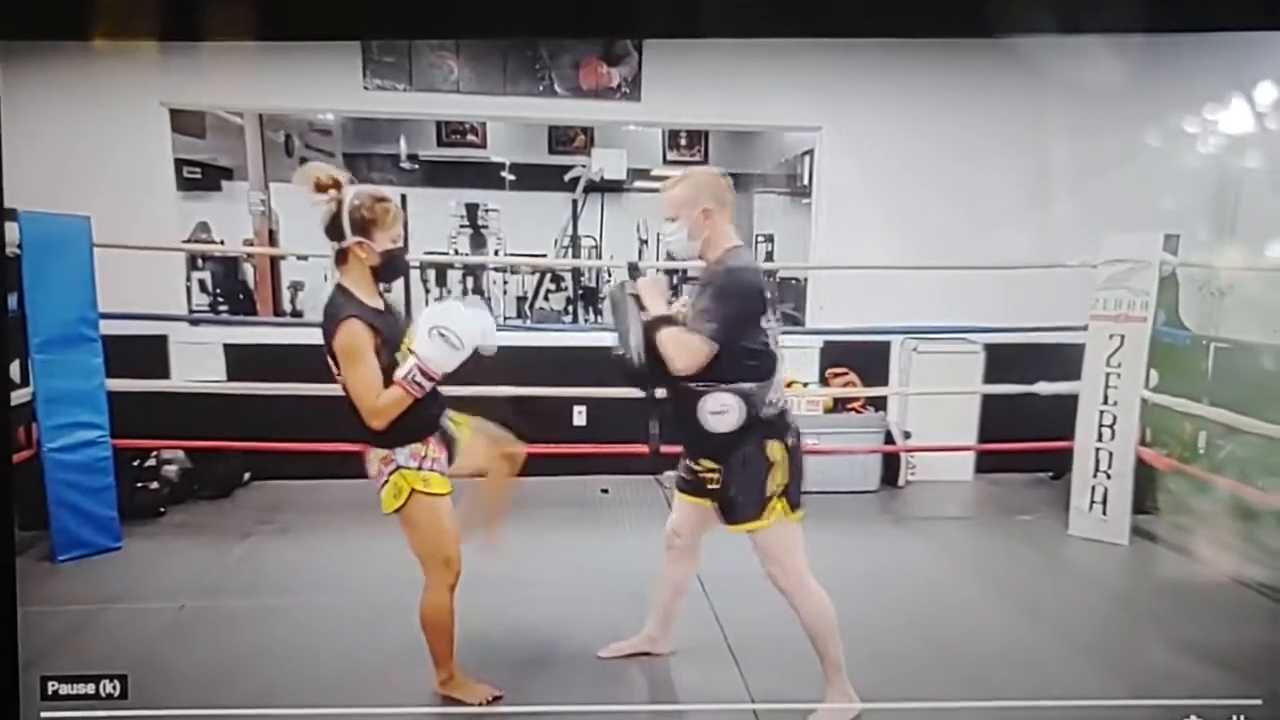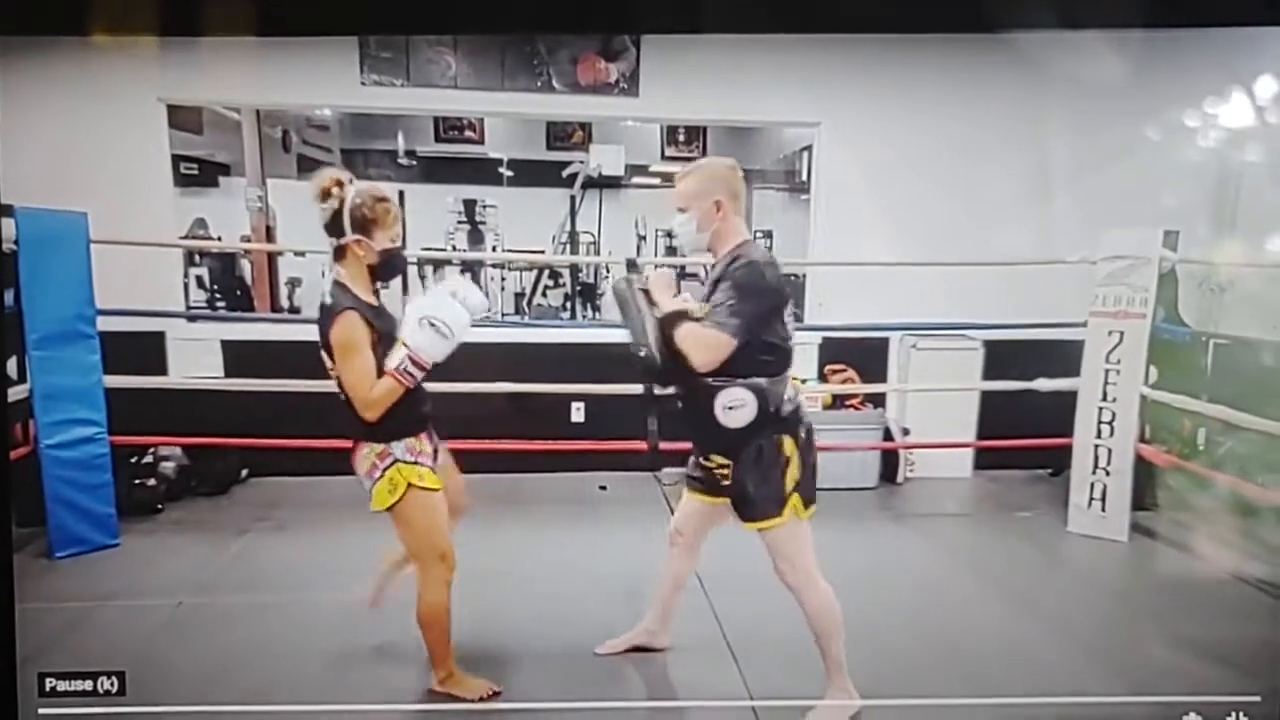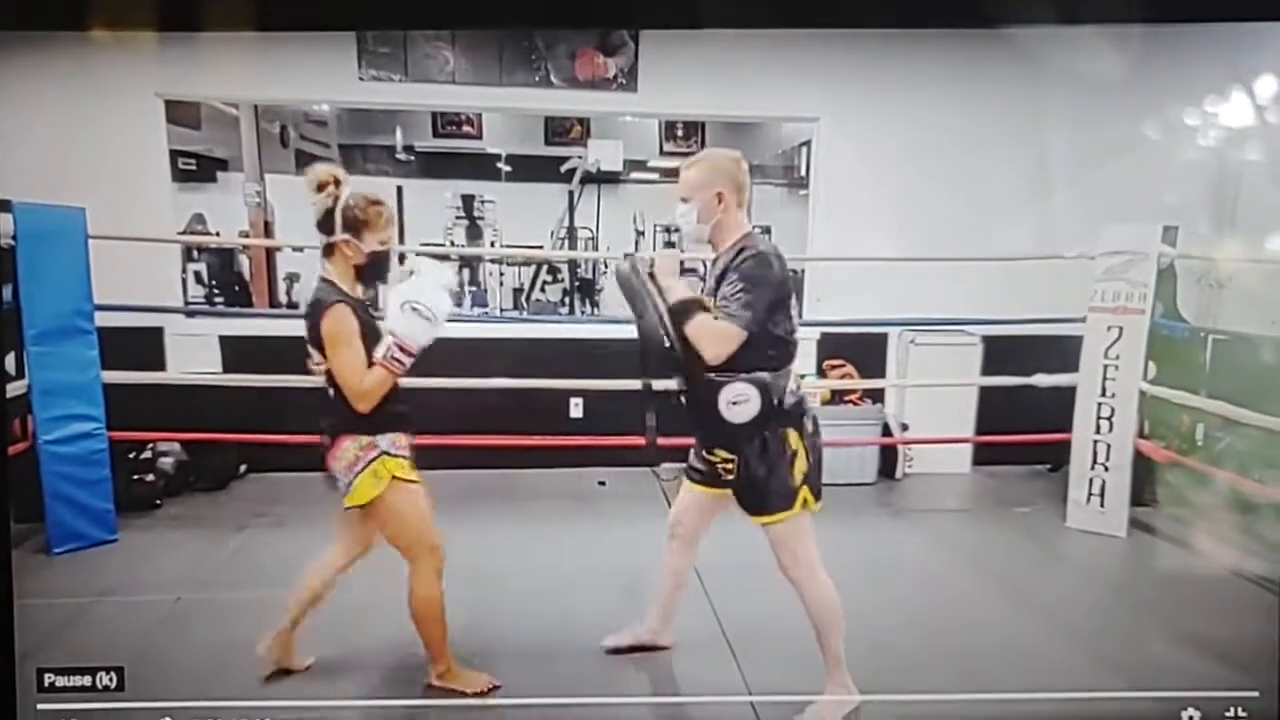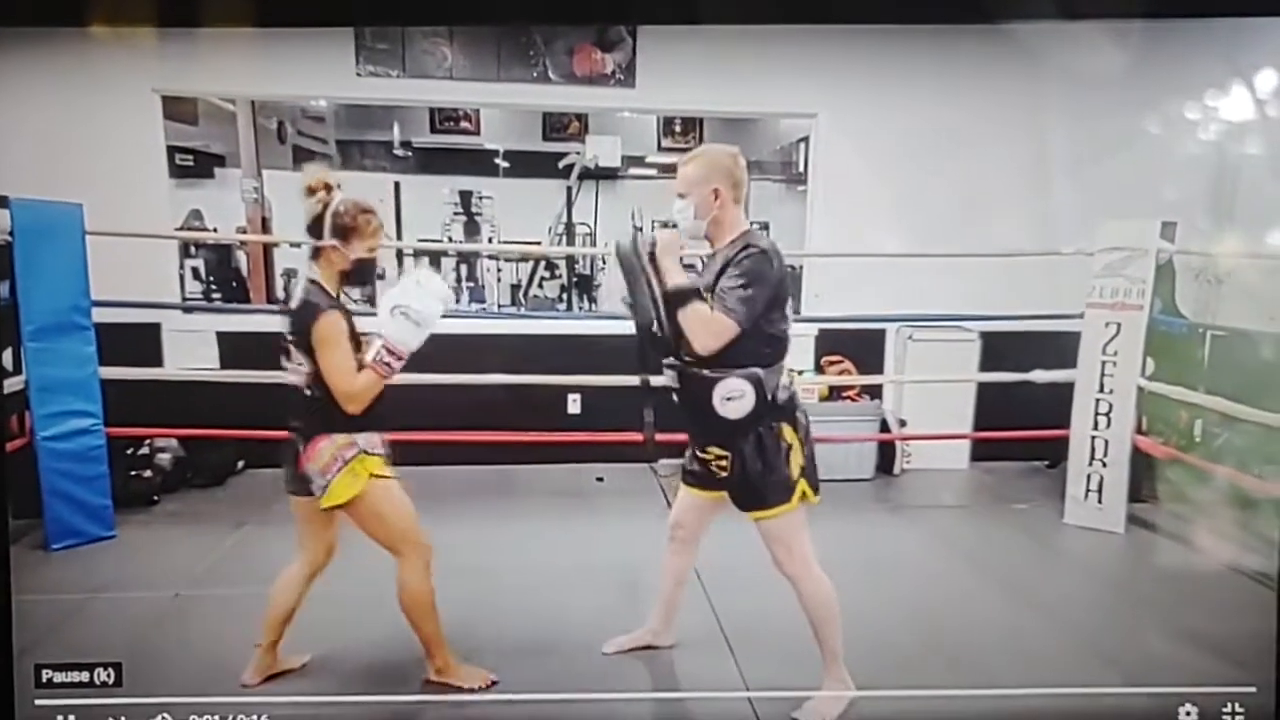
dt=0.1s
person 1, frame 1
left shoulder: (733, 276)
right shoulder: (726, 272)
left elbow: (685, 358)
left wrist: (657, 308)
right wrist: (667, 318)
left hip: (755, 445)
right hip: (718, 440)
left knee: (787, 570)
right knee: (679, 536)
right ankle: (656, 634)
person 1, frame 2
left shoulder: (752, 270)
right shoulder: (728, 268)
left elbow: (706, 355)
left wrist: (668, 304)
right wrist: (673, 311)
left hip: (767, 441)
right hip: (723, 437)
left knee: (796, 568)
right knee: (683, 533)
right ankle: (654, 628)
person 1, frame 3
left shoulder: (759, 262)
right shoulder: (729, 260)
left elbow: (717, 347)
left wrist: (675, 290)
right wrist: (683, 299)
left hip: (771, 436)
left knee: (798, 562)
right knee: (682, 526)
right ankle: (657, 627)
person 1, frame 4
left shoulder: (756, 258)
right shoulder: (722, 257)
left elbow: (708, 339)
left wrist: (673, 275)
right wrist: (664, 286)
left hip: (762, 431)
left knee: (793, 557)
right knee: (682, 528)
right ankle: (659, 627)
person 2, frame 1
left shoulder: (373, 296)
right shoulder: (349, 321)
right elbow: (377, 412)
left wrist: (453, 330)
right wrist: (431, 362)
left hip: (433, 426)
right hip: (403, 454)
left knee: (508, 452)
right knee: (444, 570)
left ankle: (480, 524)
right ankle: (448, 678)
person 2, frame 2
left shoulder: (361, 297)
right shoulder: (346, 315)
right elbow: (371, 403)
left wrist: (440, 312)
right wrist: (422, 349)
left hip: (406, 442)
right hip: (391, 452)
left knee: (454, 504)
right knee: (439, 563)
right ankle: (445, 674)
person 2, frame 3
left shoulder: (343, 293)
right shoulder: (335, 310)
left elbow: (370, 353)
right elbow: (364, 395)
left wrist: (412, 308)
right wrist: (407, 337)
left hip: (376, 440)
right hip: (368, 446)
left knee: (353, 545)
right knee: (427, 556)
left ankle: (280, 643)
right ankle: (443, 668)
person 2, frame 4
left shoulder: (312, 296)
right shoulder: (325, 312)
left elbow: (345, 366)
right elbow: (352, 396)
left wrist: (395, 325)
right wrist: (398, 342)
left hip: (313, 448)
right hip: (340, 451)
left knee: (312, 557)
right knee: (416, 551)
left ankle: (264, 659)
right ankle: (441, 664)
